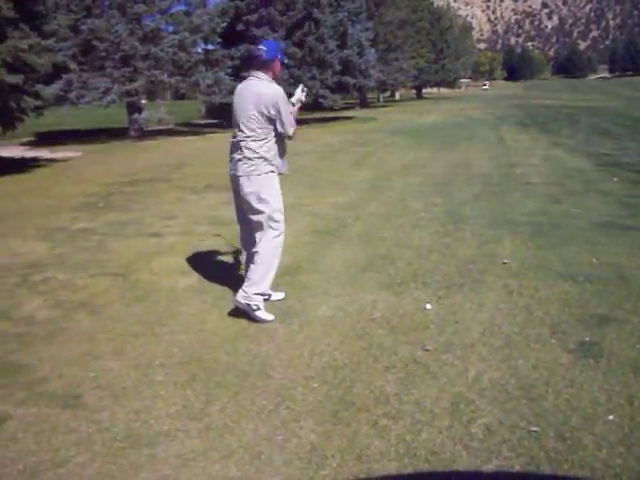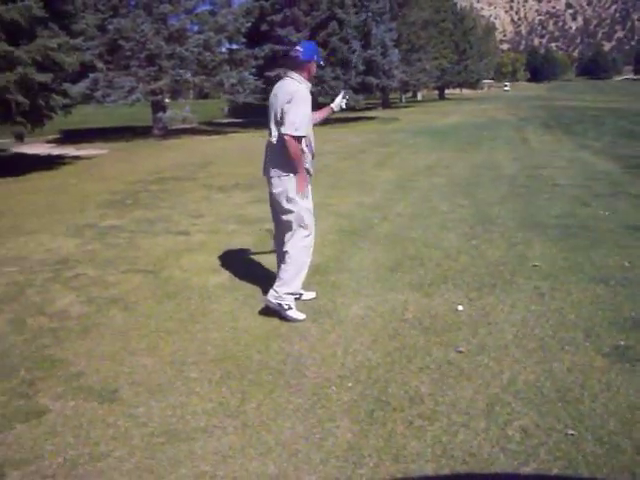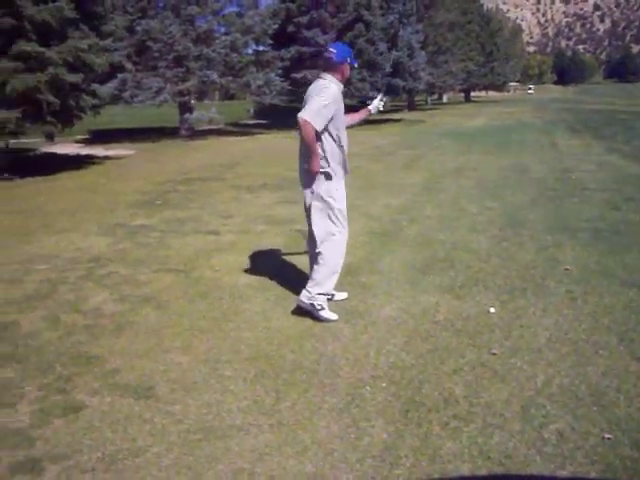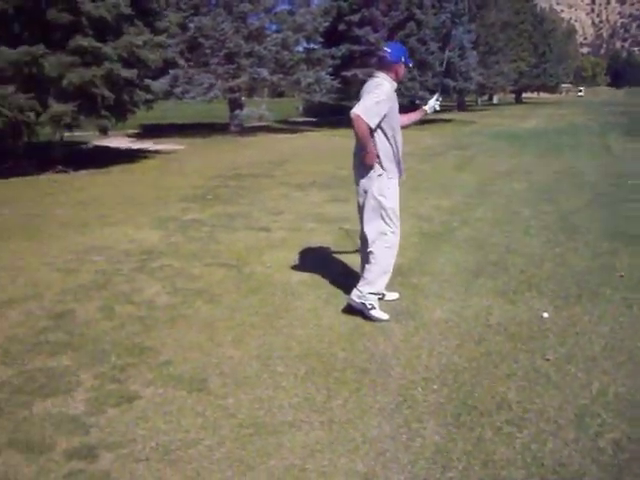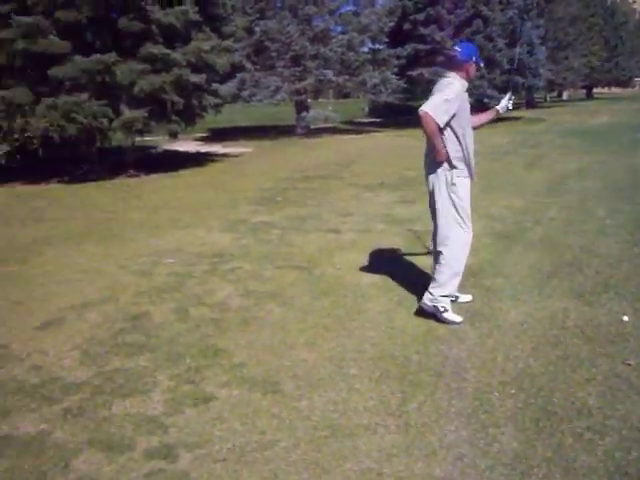
dt=0.3s
person 1, frame 1
left shoulder: (243, 88)
right shoulder: (273, 92)
right elbow: (288, 132)
left wrist: (291, 102)
right wrist: (294, 107)
left hip: (240, 170)
right hip: (260, 172)
left knee: (251, 233)
right knee: (271, 232)
left ankle: (257, 287)
right ankle: (250, 295)
person 1, frame 2
left shoulder: (283, 86)
right shoulder: (299, 91)
right elbow: (291, 135)
left wrist: (332, 108)
right wrist: (301, 172)
left hip: (278, 172)
right hip: (290, 174)
left knee: (287, 231)
right knee: (302, 232)
left ankle: (289, 287)
right ankle: (281, 295)
person 1, frame 3
left shoulder: (321, 87)
right shoulder: (330, 90)
right elbow: (305, 121)
left wrist: (369, 110)
right wrist: (315, 157)
left hip: (320, 173)
right hip: (324, 174)
left knee: (322, 232)
right knee: (334, 233)
left ankle: (321, 287)
right ankle: (314, 295)
person 1, frame 4
left shoulder: (378, 86)
right shoulder: (383, 88)
left elbow: (394, 121)
right elbow: (357, 116)
left wrist: (425, 110)
right wrist: (369, 150)
left hip: (378, 173)
right hip: (379, 174)
left knee: (374, 232)
right knee: (386, 233)
left ankle: (372, 287)
right ankle: (365, 294)
person 1, frame 5
left shoulder: (451, 87)
right shoulder: (453, 88)
left elbow: (467, 122)
right elbow: (425, 113)
left wrist: (498, 110)
right wrist: (439, 147)
left hip: (450, 172)
right hip: (450, 172)
left knee: (447, 232)
right knee: (458, 234)
left ankle: (444, 289)
right ankle: (437, 297)
